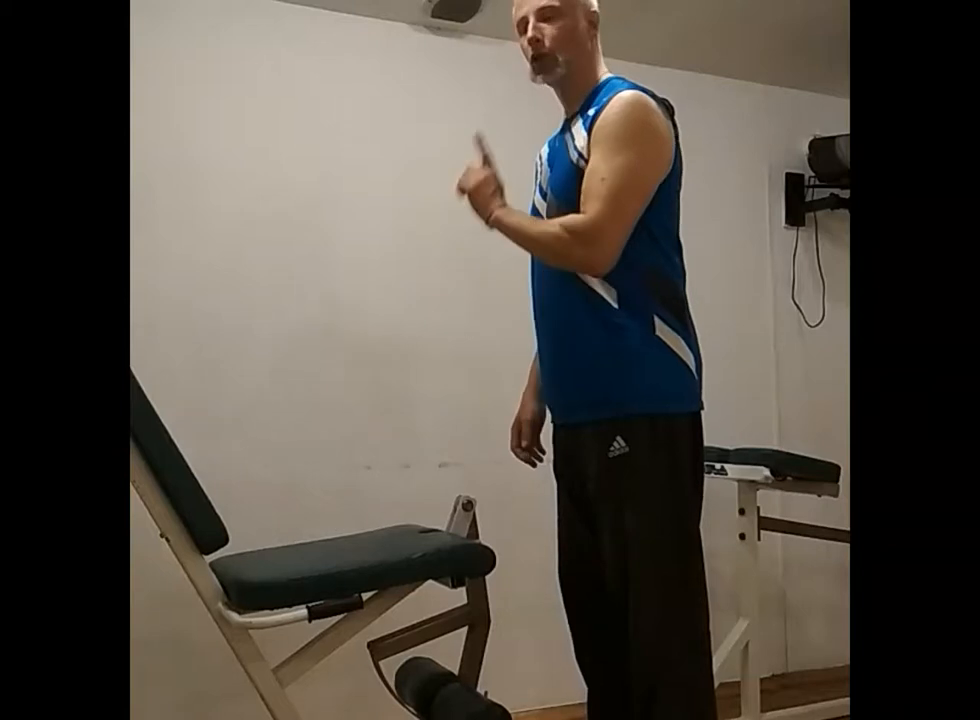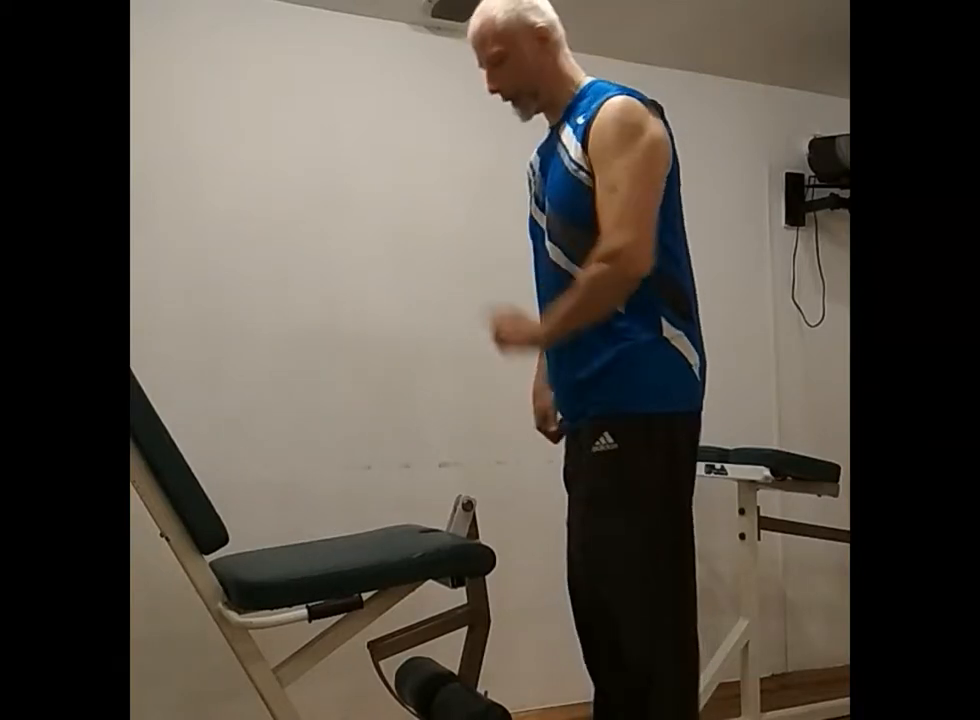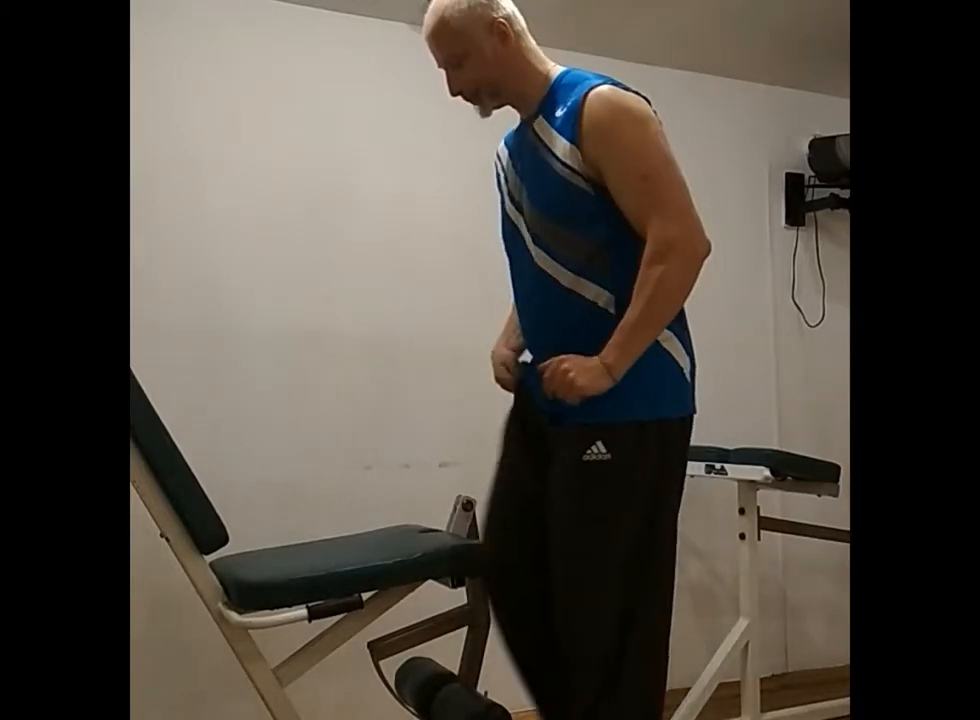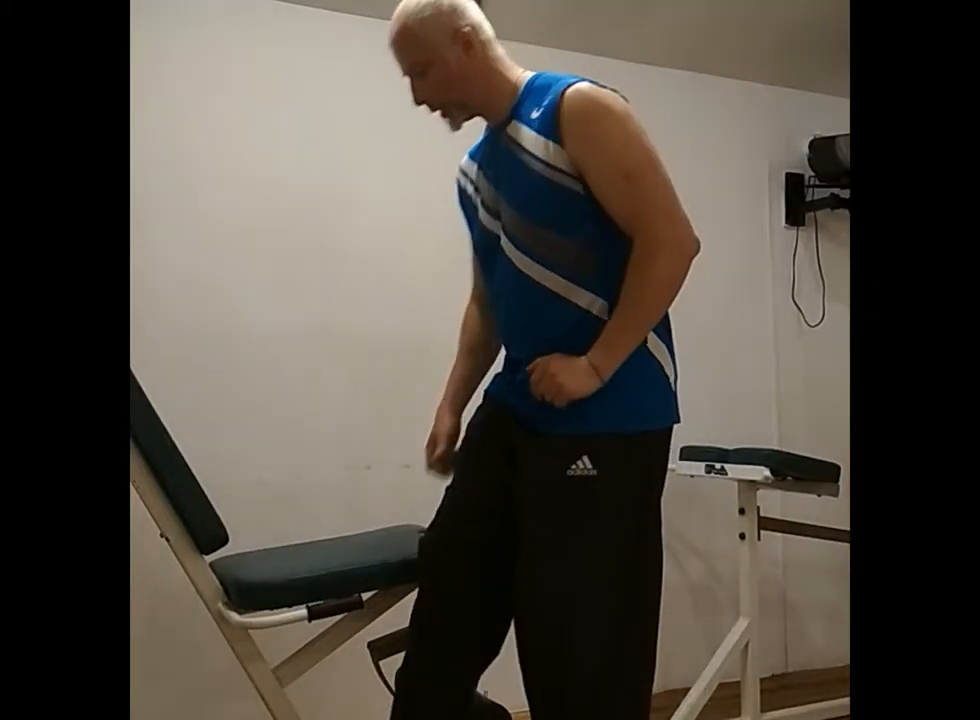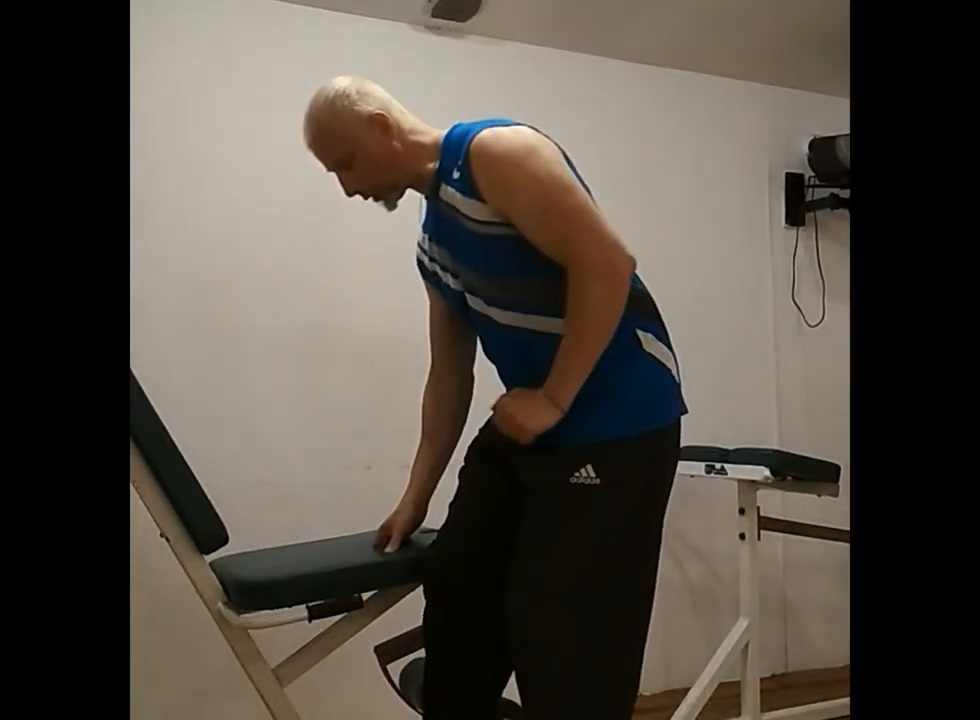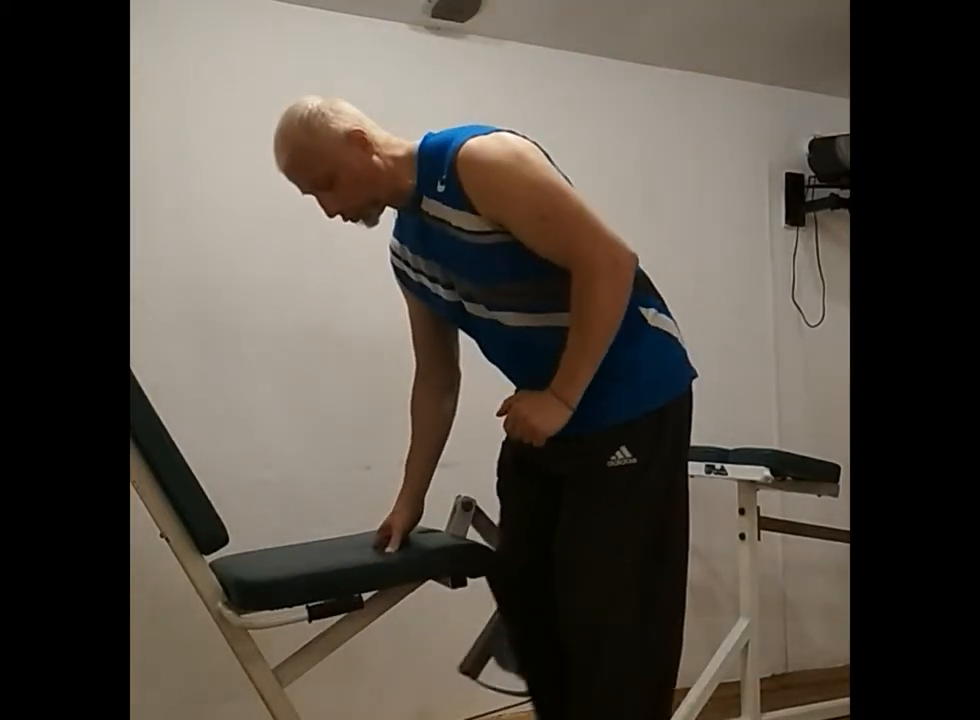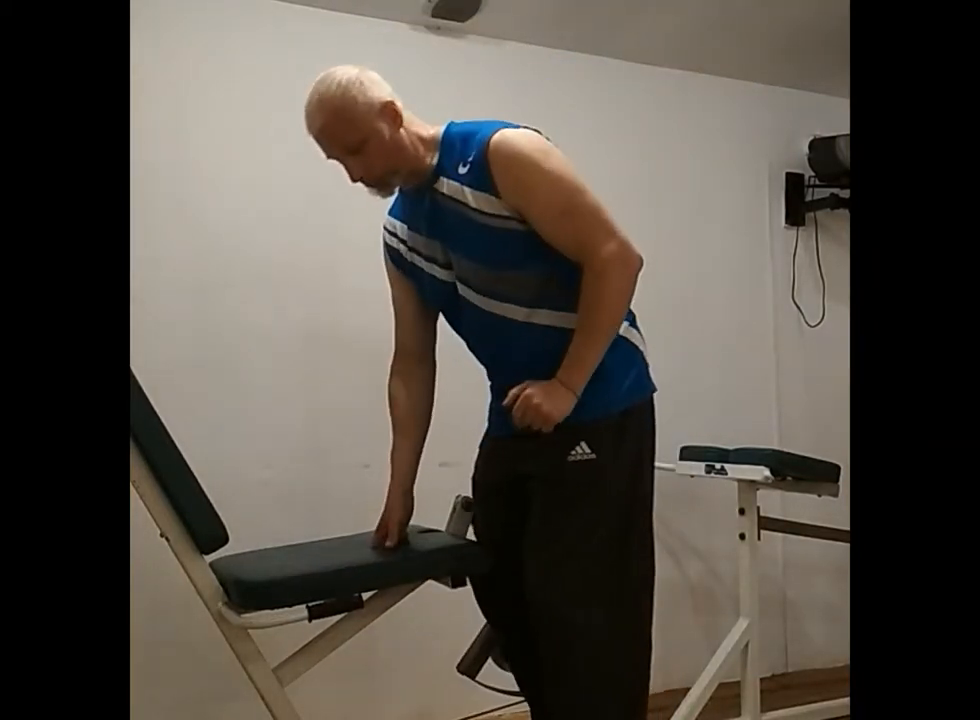
dt=0.5s
person 1, frame 1
left shoulder: (630, 113)
right shoulder: (558, 144)
left elbow: (594, 247)
left wrist: (496, 211)
right wrist: (535, 393)
left hip: (642, 406)
right hip: (583, 409)
left knee: (658, 605)
right knee: (593, 600)
person 1, frame 2
left shoulder: (619, 118)
right shoulder: (548, 150)
left elbow: (625, 259)
left wrist: (539, 330)
right wrist: (549, 374)
left hip: (643, 399)
right hip: (594, 402)
left knee: (639, 600)
right knee: (599, 596)
person 1, frame 3
left shoulder: (604, 110)
right shoulder: (511, 149)
left elbow: (682, 243)
left wrist: (607, 366)
right wrist: (510, 340)
left hip: (628, 405)
right hip: (547, 396)
left knee: (606, 607)
right knee: (506, 567)
person 1, frame 4
left shoulder: (580, 111)
right shoulder: (474, 170)
left elbow: (671, 241)
left wrist: (596, 365)
right wrist: (452, 403)
left hip: (607, 416)
right hip: (515, 406)
left knee: (581, 628)
right knee: (451, 582)
person 1, frame 5
left shoulder: (496, 152)
right shoulder: (432, 244)
left elbow: (606, 264)
right elbow: (450, 375)
left wrist: (552, 399)
right wrist: (416, 495)
left hip: (619, 421)
right hip: (525, 423)
left knee: (561, 624)
right knee: (456, 588)
person 1, frame 6
left shoulder: (480, 161)
right shoulder: (406, 249)
left elbow: (609, 260)
right elbow: (436, 377)
left wrist: (561, 397)
right wrist: (411, 495)
left hip: (631, 400)
right hip: (543, 415)
left knee: (608, 612)
right knee: (523, 589)
person 1, frame 7
left shoulder: (503, 154)
right shoulder: (398, 233)
left elbow: (615, 256)
right elbow: (412, 361)
left wrist: (566, 386)
right wrist: (400, 486)
left hip: (597, 410)
right hip: (513, 422)
left knee: (577, 605)
right knee: (503, 594)
